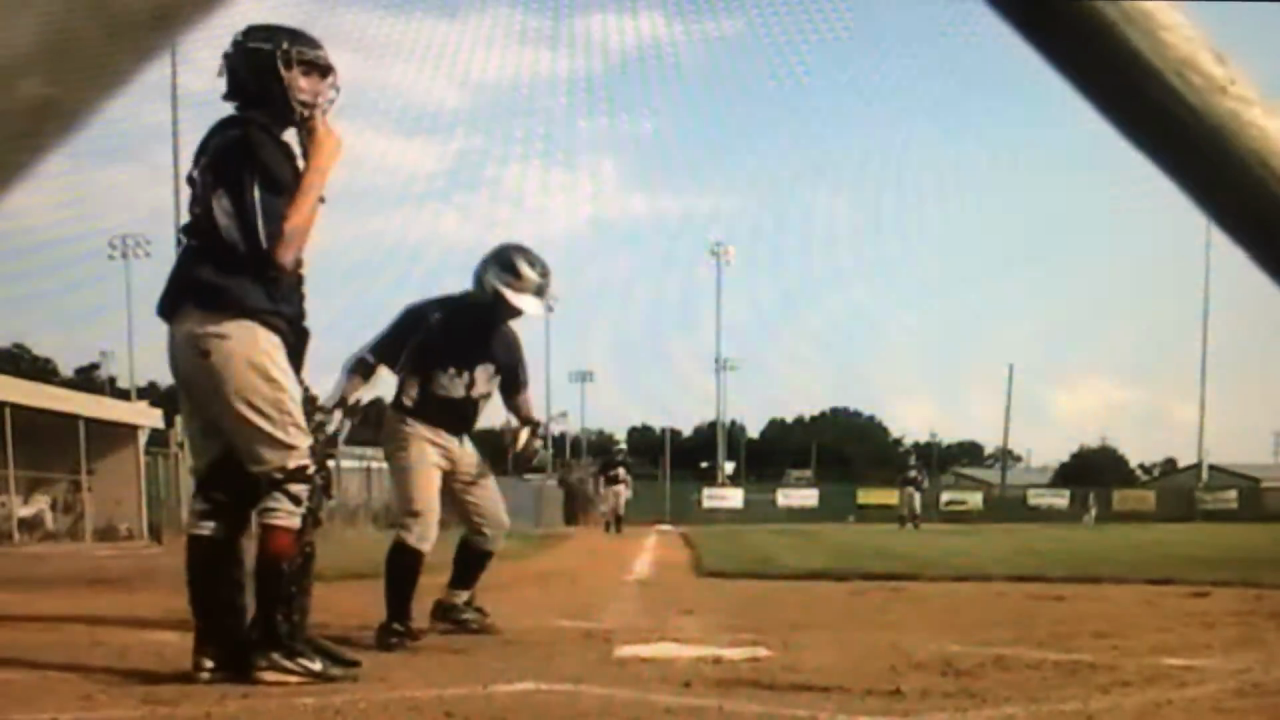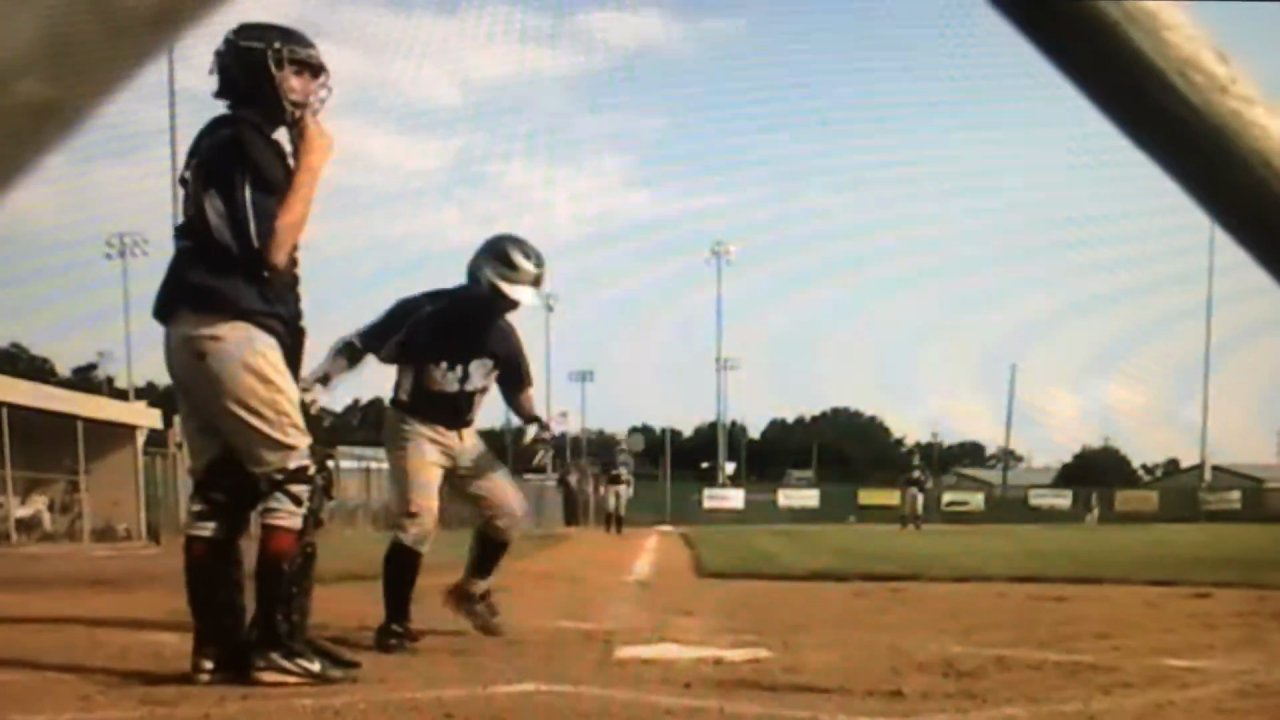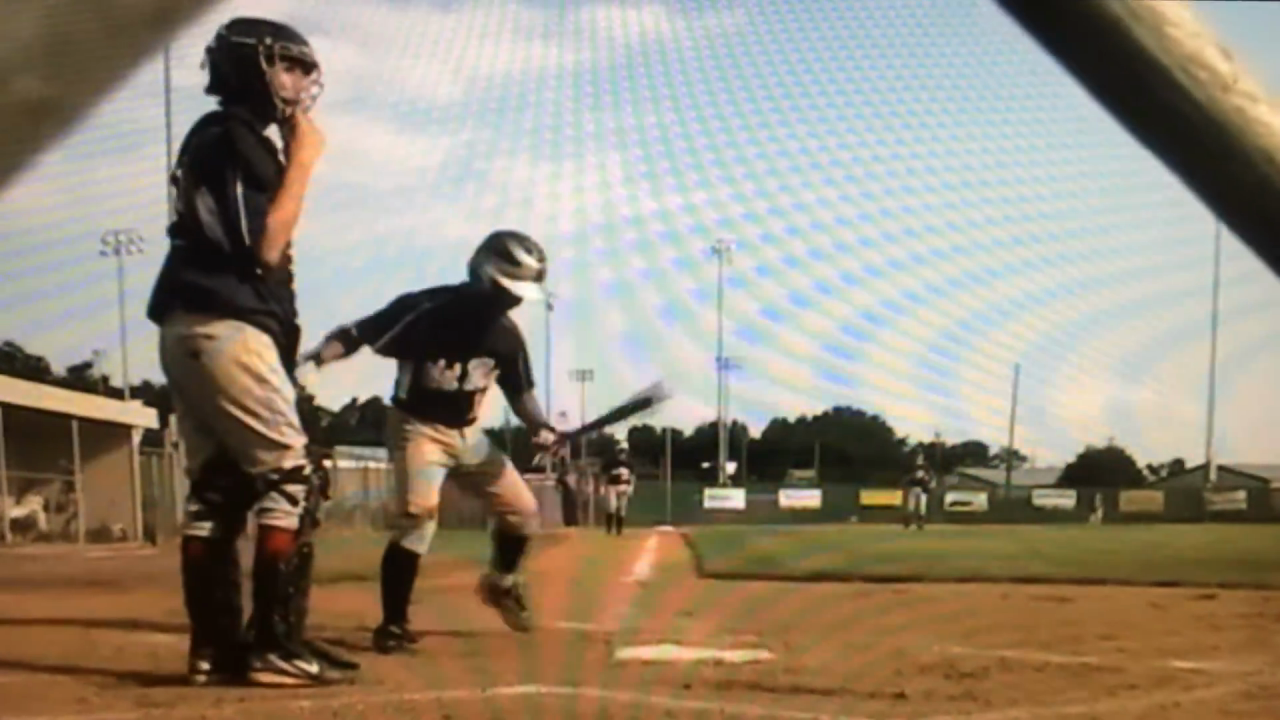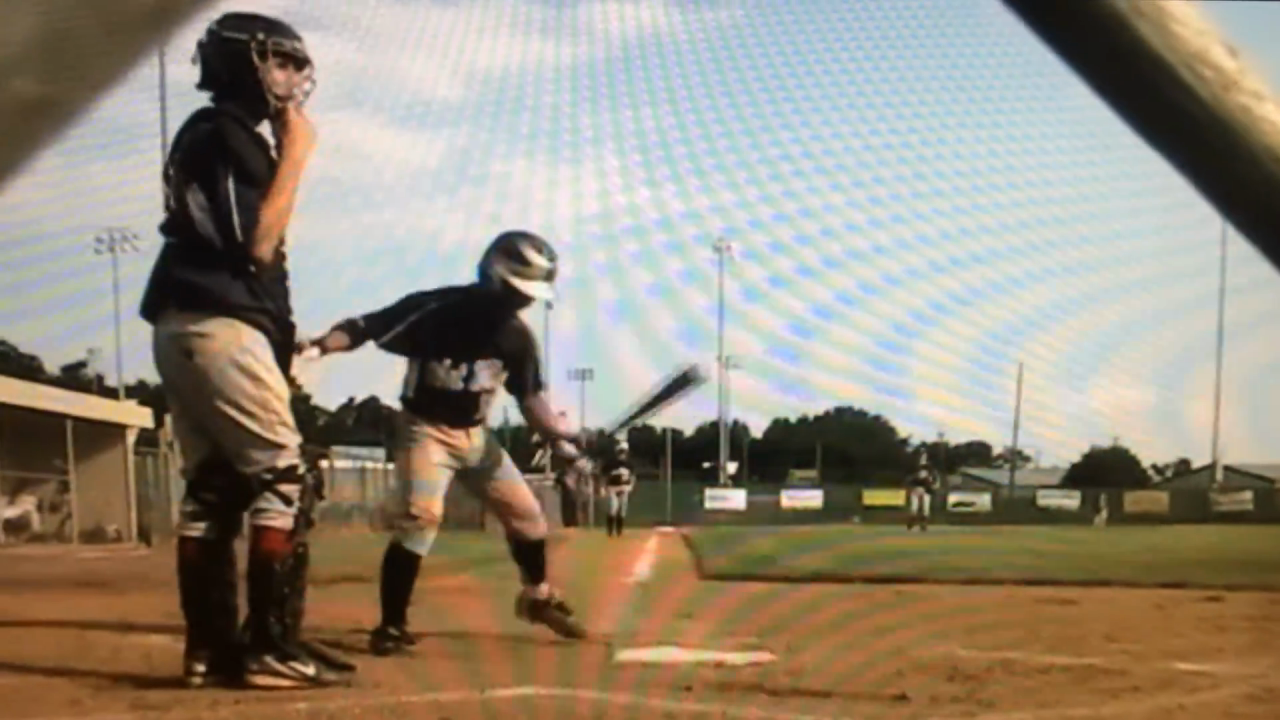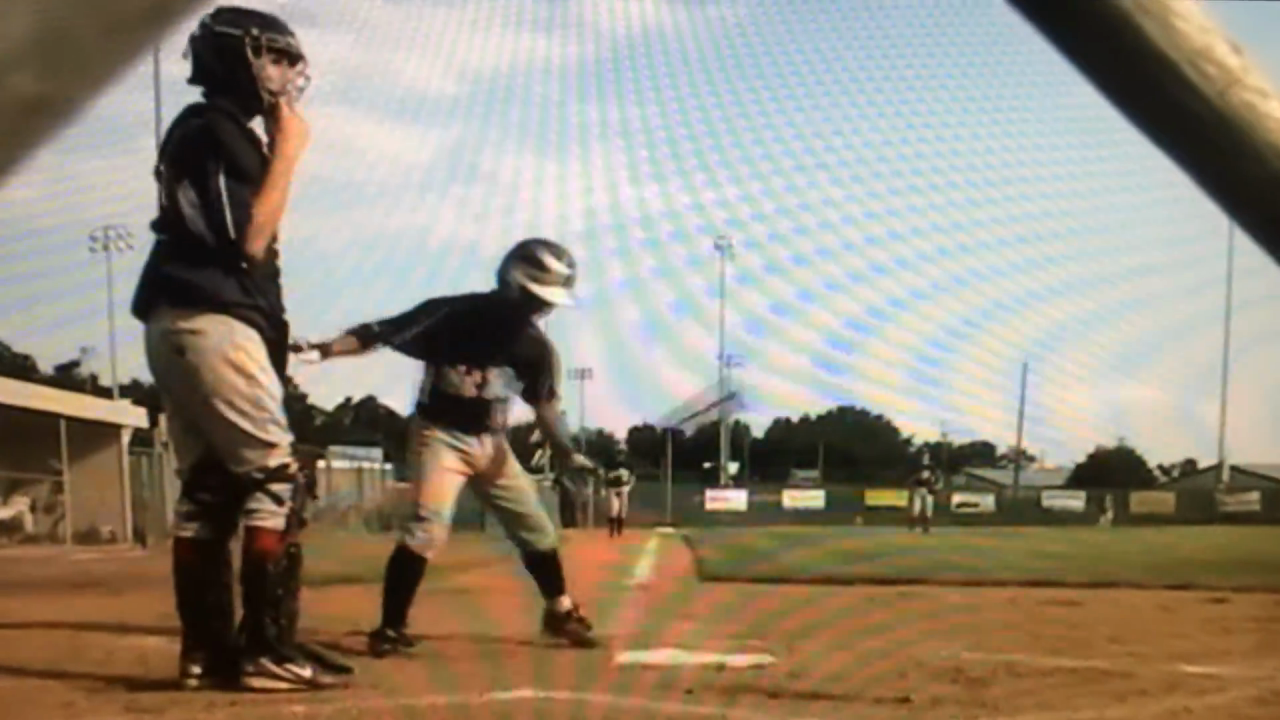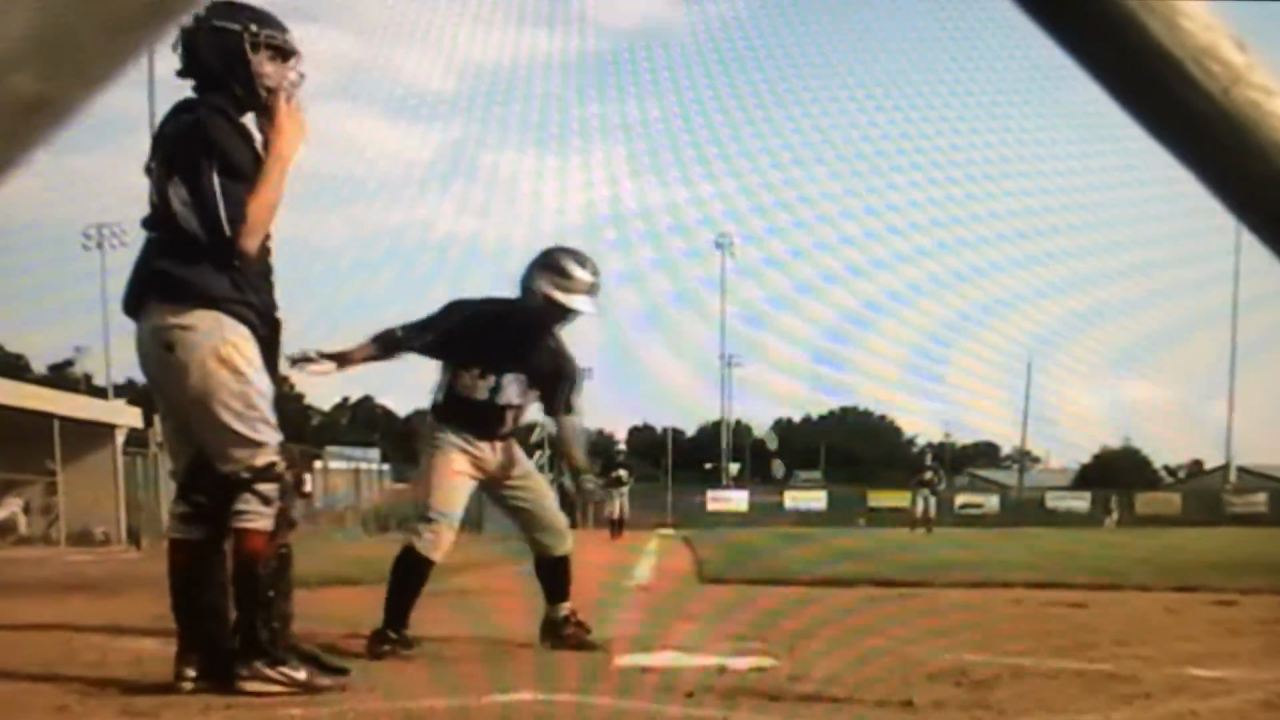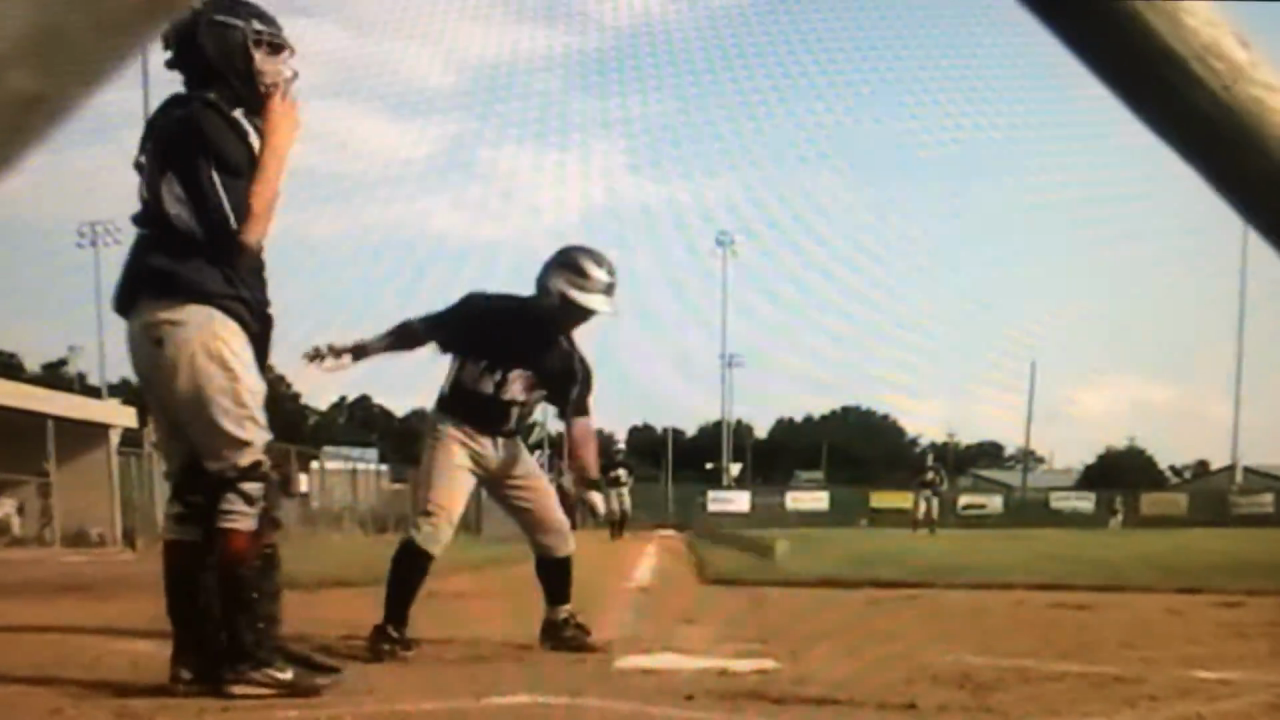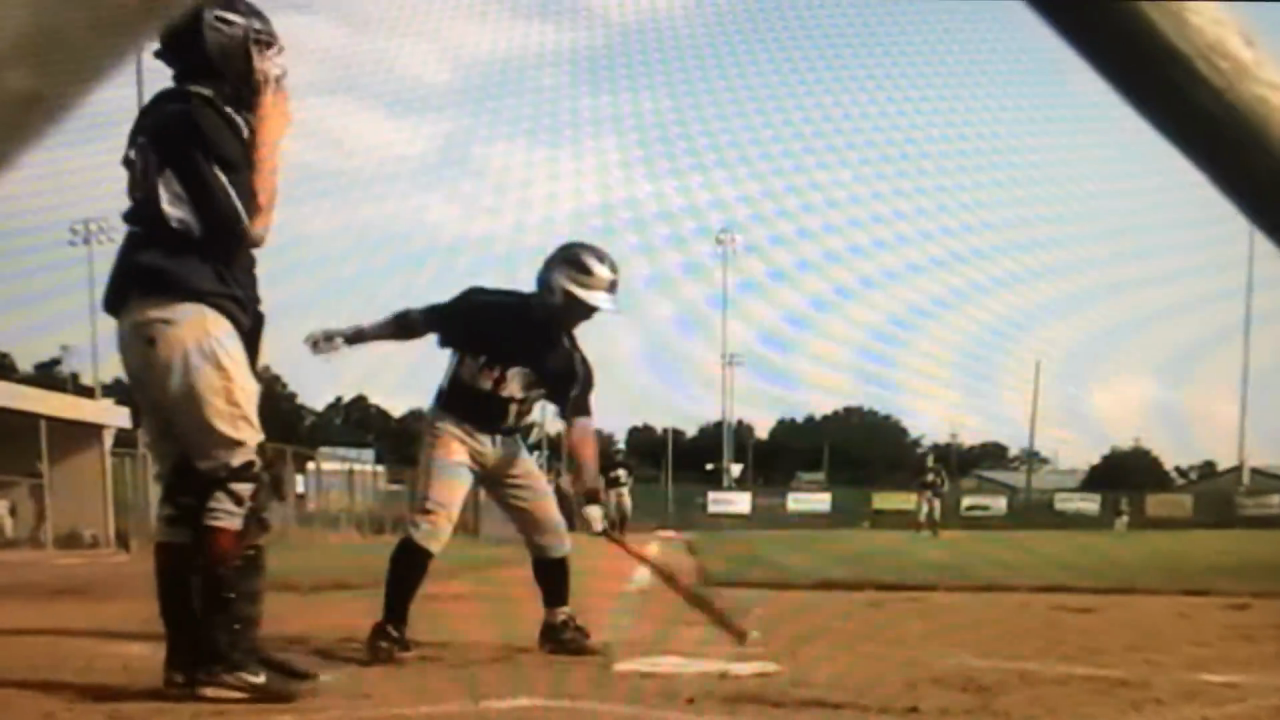
dt=0.1s
person 1, frame 1
left shoulder: (229, 143)
right shoulder: (254, 143)
right elbow: (280, 251)
left wrist: (308, 168)
right wrist: (319, 166)
left hip: (199, 329)
right hip: (237, 328)
left knee: (220, 488)
right knee: (292, 477)
left ankle: (220, 643)
right ankle: (280, 644)
person 1, frame 2
left shoulder: (221, 142)
right shoulder: (244, 142)
right elbow: (273, 251)
left wrist: (299, 165)
right wrist: (310, 165)
left hip: (196, 330)
right hip: (233, 329)
left knee: (219, 489)
right knee: (292, 479)
left ankle: (218, 644)
right ankle: (279, 644)
person 1, frame 3
left shoulder: (215, 139)
right shoulder: (236, 139)
right elbow: (265, 247)
left wrist: (291, 162)
right wrist: (302, 162)
left hip: (192, 329)
right hip: (227, 329)
left knee: (216, 489)
right knee: (289, 479)
left ankle: (215, 646)
right ankle: (276, 646)
person 1, frame 4
left shoulder: (208, 135)
right shoulder: (226, 135)
left elbow: (244, 233)
right elbow: (257, 244)
left wrist: (284, 156)
right wrist: (294, 157)
left hip: (186, 327)
right hip: (221, 326)
left knee: (212, 488)
right knee: (283, 478)
left ankle: (211, 648)
right ankle: (271, 647)
person 1, frame 5
left shoulder: (202, 132)
right shoulder: (218, 131)
left elbow: (239, 231)
right elbow: (249, 240)
left wrist: (277, 153)
right wrist: (287, 153)
left hip: (181, 325)
right hip: (214, 323)
left knee: (208, 487)
right knee: (274, 479)
left ankle: (208, 649)
right ankle: (266, 651)
person 1, frame 6
left shoulder: (194, 127)
right shoulder: (209, 126)
left elbow: (230, 228)
right elbow: (243, 237)
left wrist: (271, 148)
right wrist: (281, 150)
left hip: (172, 322)
right hip: (206, 319)
left knee: (202, 488)
right knee: (261, 478)
left ankle: (203, 651)
right ankle: (259, 653)
person 1, frame 7
left shoulder: (179, 121)
right shoulder: (204, 122)
left elbow: (223, 223)
right elbow: (246, 233)
left wrist: (263, 143)
right wrist: (276, 143)
left hip: (162, 319)
right hip: (198, 315)
left knee: (195, 487)
right knee: (248, 476)
left ankle: (200, 653)
right ankle: (249, 654)
person 1, frame 8
left shoulder: (167, 117)
right shoulder: (198, 118)
right elbow: (251, 227)
left wrist: (256, 135)
right wrist: (269, 137)
left hip: (152, 316)
right hip: (189, 313)
left knee: (186, 487)
right knee: (238, 477)
left ankle: (191, 654)
right ankle: (227, 655)
person 2, frame 1
left shoulder: (505, 340)
right shoulder: (430, 319)
left elbow: (515, 389)
right elbow: (370, 359)
left wrist: (529, 423)
right wrist: (340, 400)
left hip: (461, 439)
right hip: (415, 430)
left knee: (491, 522)
right knee: (420, 522)
left ankle: (452, 605)
right ankle: (397, 624)
person 2, frame 2
left shoulder: (503, 335)
right shoulder: (422, 312)
left elbow: (517, 387)
right elbow: (357, 345)
left wrist: (534, 422)
right wrist: (322, 377)
left hip: (463, 435)
right hip: (415, 429)
left knee: (509, 509)
right knee: (417, 520)
left ankle: (472, 589)
right ankle: (395, 623)
person 2, frame 3
left shoulder: (506, 334)
right shoulder: (423, 310)
left elbow: (521, 391)
right elbow: (355, 335)
left wrist: (541, 429)
right wrist: (316, 357)
left hip: (467, 433)
right hip: (417, 428)
left knee: (522, 506)
right knee: (415, 521)
left ankle: (501, 583)
right ankle: (392, 625)
person 2, frame 4
left shoulder: (517, 335)
right shoulder: (431, 309)
left elbow: (530, 394)
right elbow: (362, 328)
left wrist: (558, 436)
right wrist: (320, 346)
left hip: (475, 435)
right hip: (425, 429)
left knee: (527, 513)
right knee: (419, 523)
left ankle: (538, 598)
right ankle: (392, 626)
person 2, frame 5
left shoulder: (535, 345)
right shoulder: (452, 314)
left elbow: (544, 404)
right elbow: (377, 333)
left wrist: (567, 450)
right wrist: (327, 349)
left hip: (491, 442)
right hip: (440, 436)
left knee: (536, 526)
right knee: (428, 527)
left ankle: (560, 612)
right ankle: (392, 627)
person 2, frame 6
left shoulder: (555, 356)
right shoulder: (471, 318)
left elbow: (564, 418)
right elbow: (399, 339)
left wrist: (580, 469)
right wrist: (339, 359)
left hip: (503, 448)
right hip: (452, 438)
left knee: (552, 528)
right knee: (434, 530)
left ankle: (559, 619)
right ankle: (392, 629)
person 2, frame 7
left shoulder: (568, 361)
right shoulder: (485, 313)
left elbow: (579, 424)
right elbow: (417, 331)
left wrist: (591, 483)
right wrist: (354, 351)
left hip: (507, 444)
right hip: (455, 432)
left knee: (554, 529)
right knee: (433, 525)
left ankle: (559, 621)
right ankle: (391, 629)
person 2, frame 8
left shoulder: (569, 359)
right shoulder: (485, 308)
left elbow: (579, 425)
right elbow: (416, 321)
left wrist: (590, 492)
right wrist: (350, 336)
left hip: (505, 442)
right hip: (453, 430)
left knee: (551, 529)
right knee: (432, 523)
left ankle: (558, 623)
right ankle: (391, 628)
